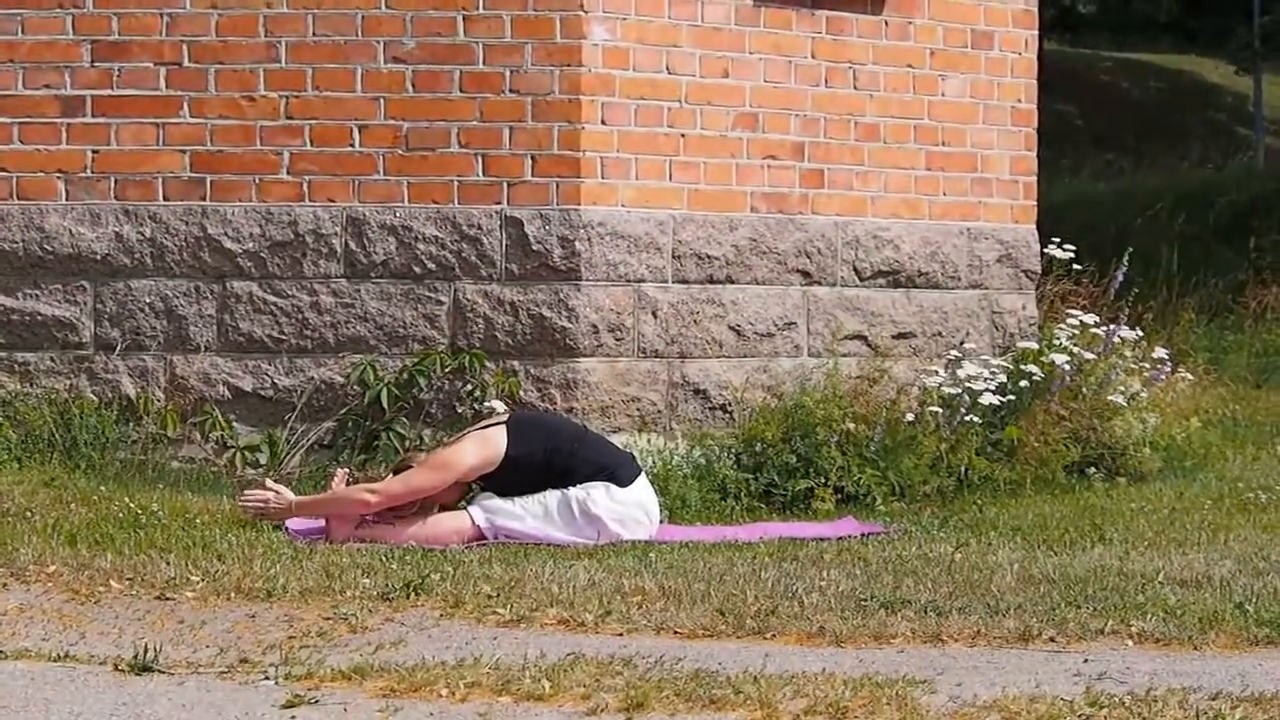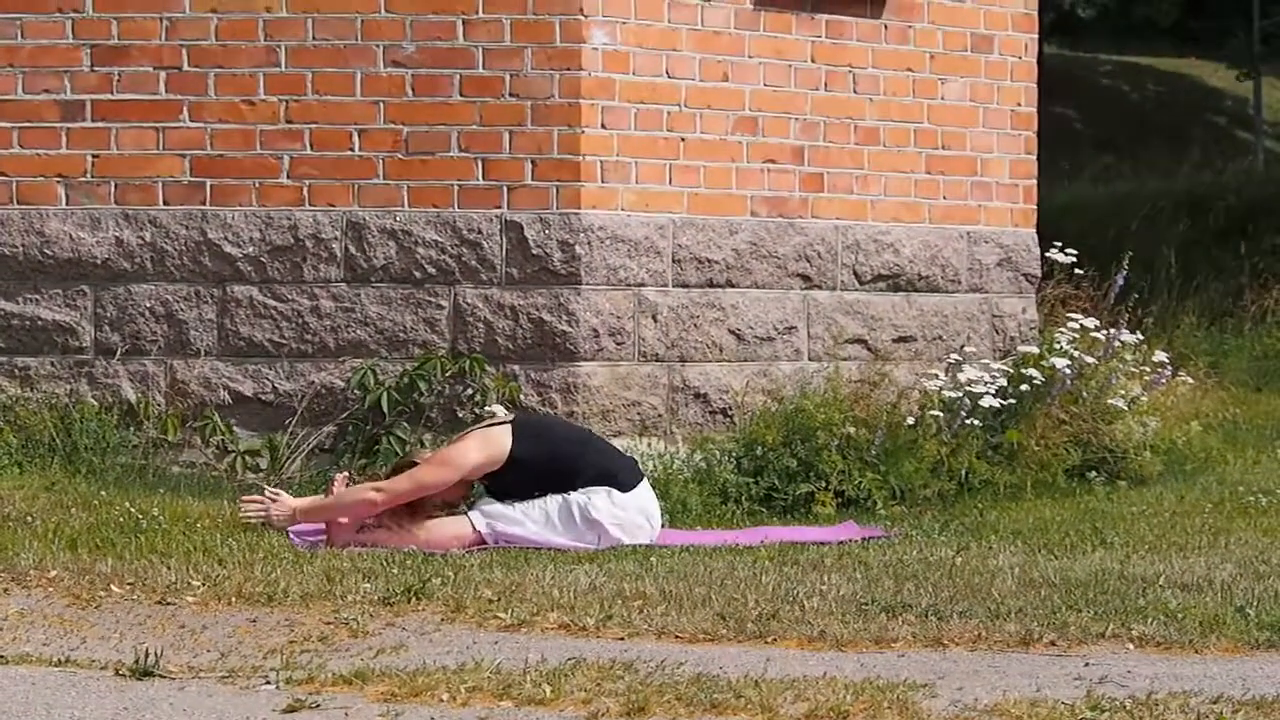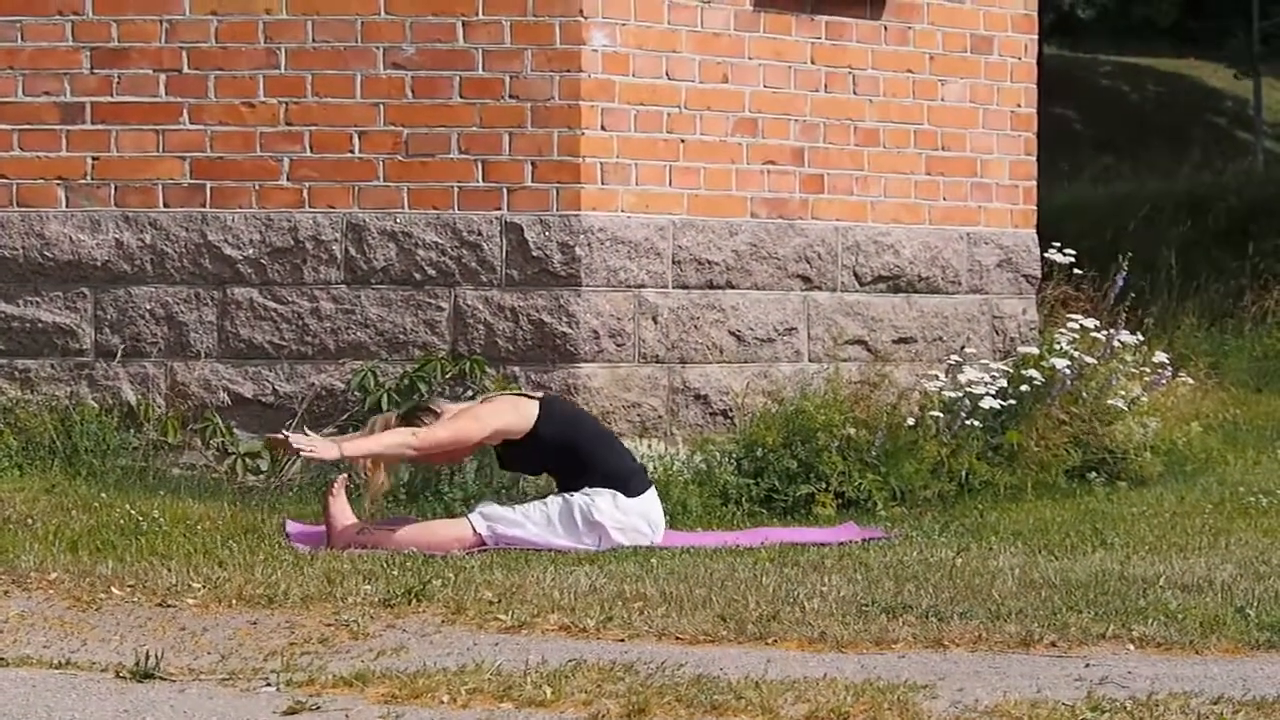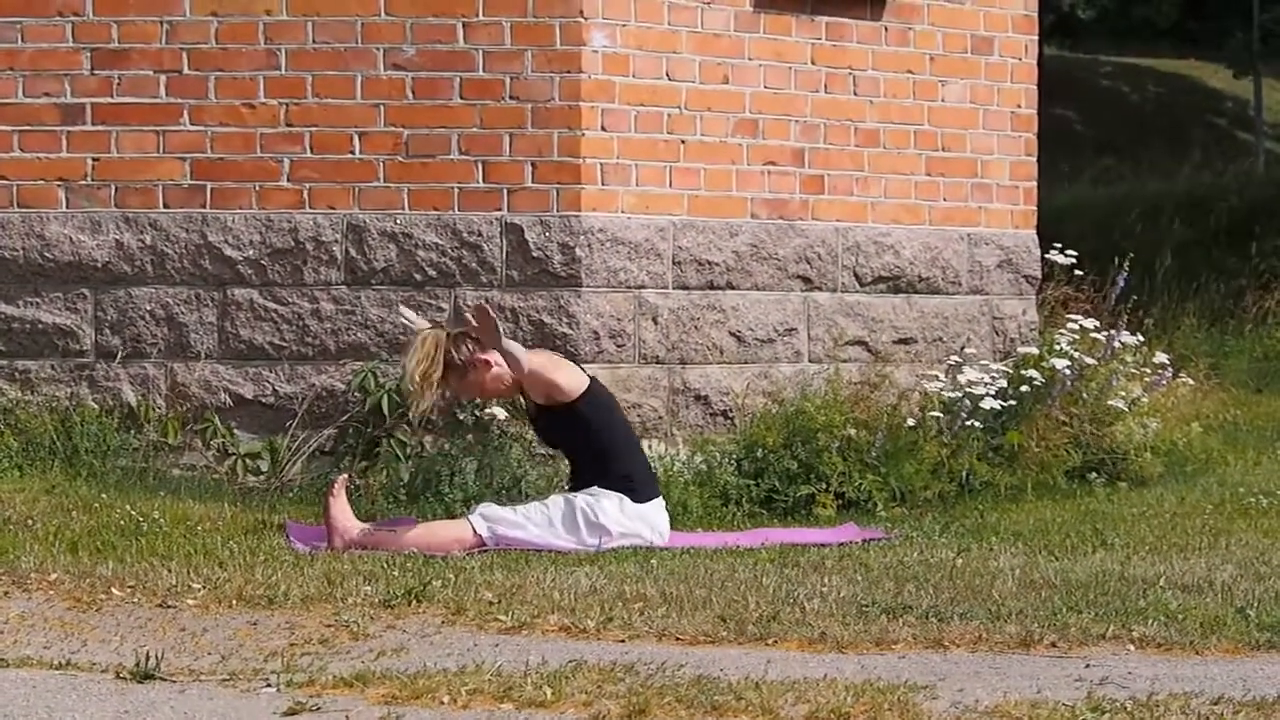
dt=0.3s
person 1, frame 1
left shoulder: (463, 458)
right shoulder: (473, 446)
left elbow: (373, 497)
right elbow: (380, 493)
left wrist: (293, 505)
left hip: (614, 505)
right hip: (616, 498)
left knee: (474, 524)
person 1, frame 2
left shoulder: (467, 455)
right shoulder: (476, 445)
left elbow: (379, 495)
right elbow: (383, 490)
left wrist: (298, 511)
left hip: (616, 509)
right hip: (615, 504)
left knee: (476, 528)
person 1, frame 3
left shoulder: (493, 416)
right shoulder: (487, 413)
left elbow: (413, 441)
right elbow: (420, 436)
left wrist: (339, 448)
right wrist: (340, 442)
left hip: (620, 513)
right hip: (617, 507)
left knee: (481, 528)
left ankle: (350, 537)
person 1, frame 4
left shoulder: (546, 374)
right shoulder: (531, 382)
left elbow: (524, 363)
left wrist: (500, 343)
right wrist: (438, 336)
left hip: (623, 514)
right hip: (612, 507)
left knee: (483, 529)
left ankle: (355, 537)
